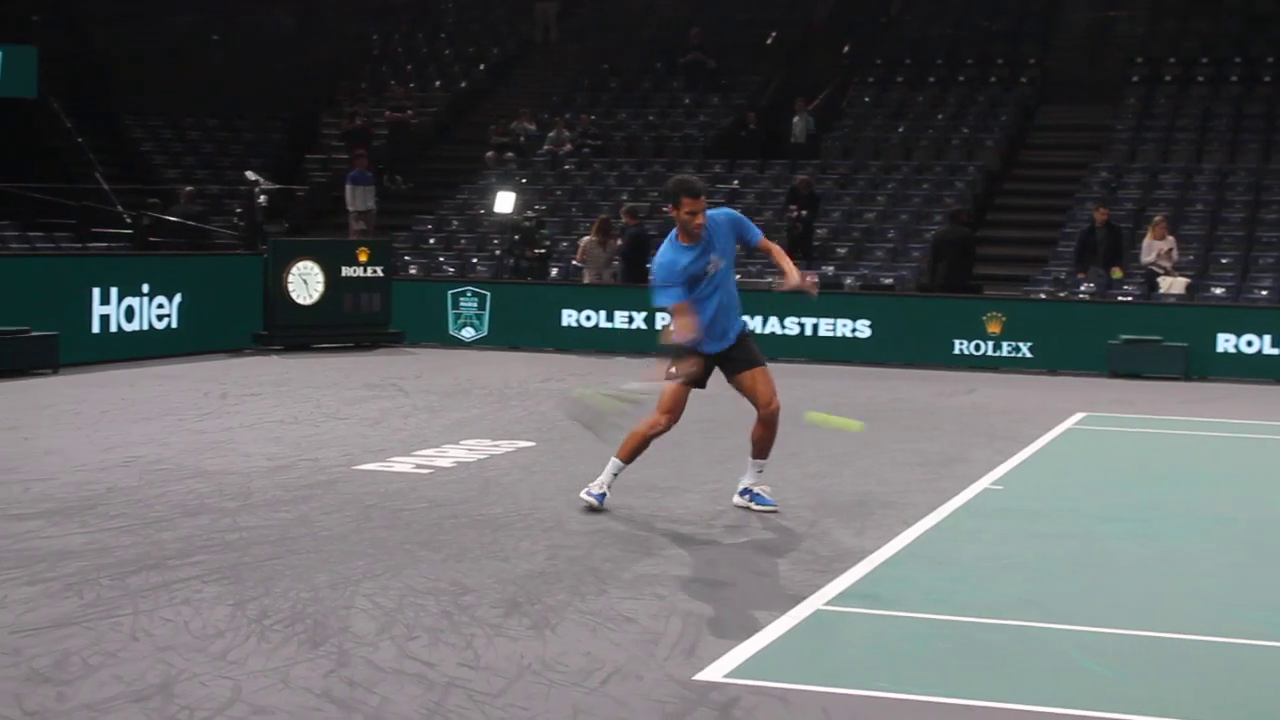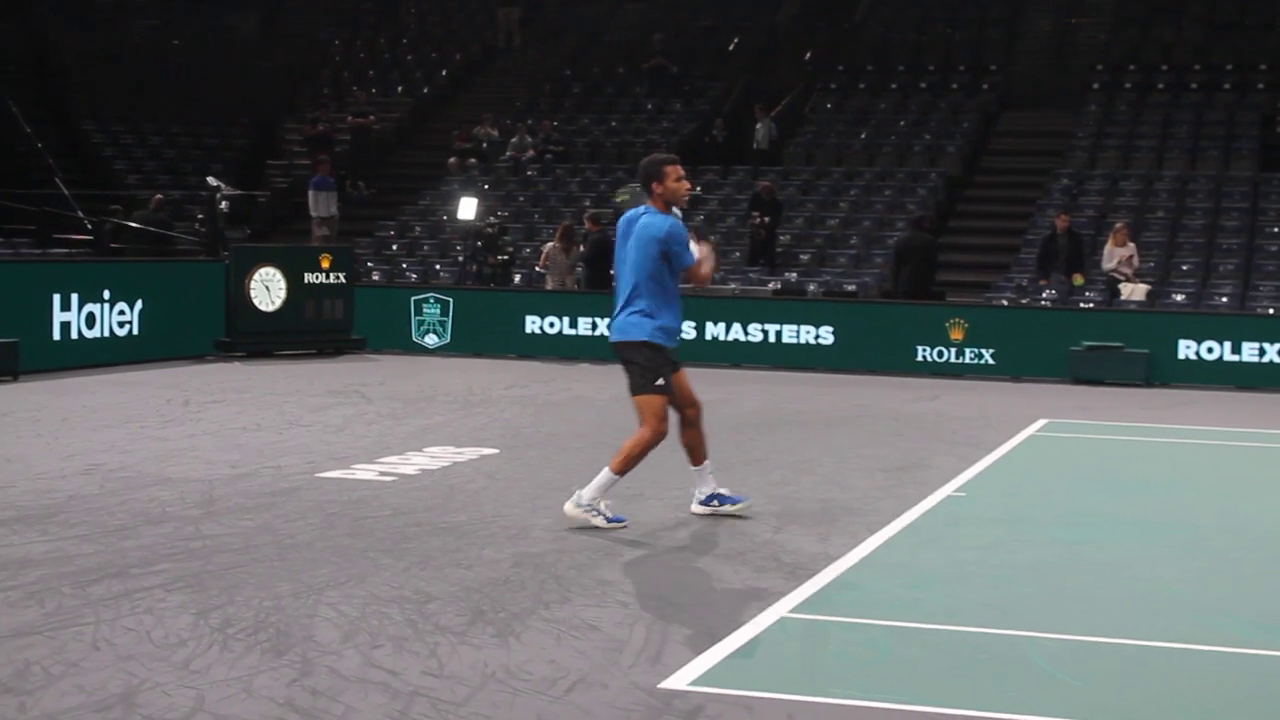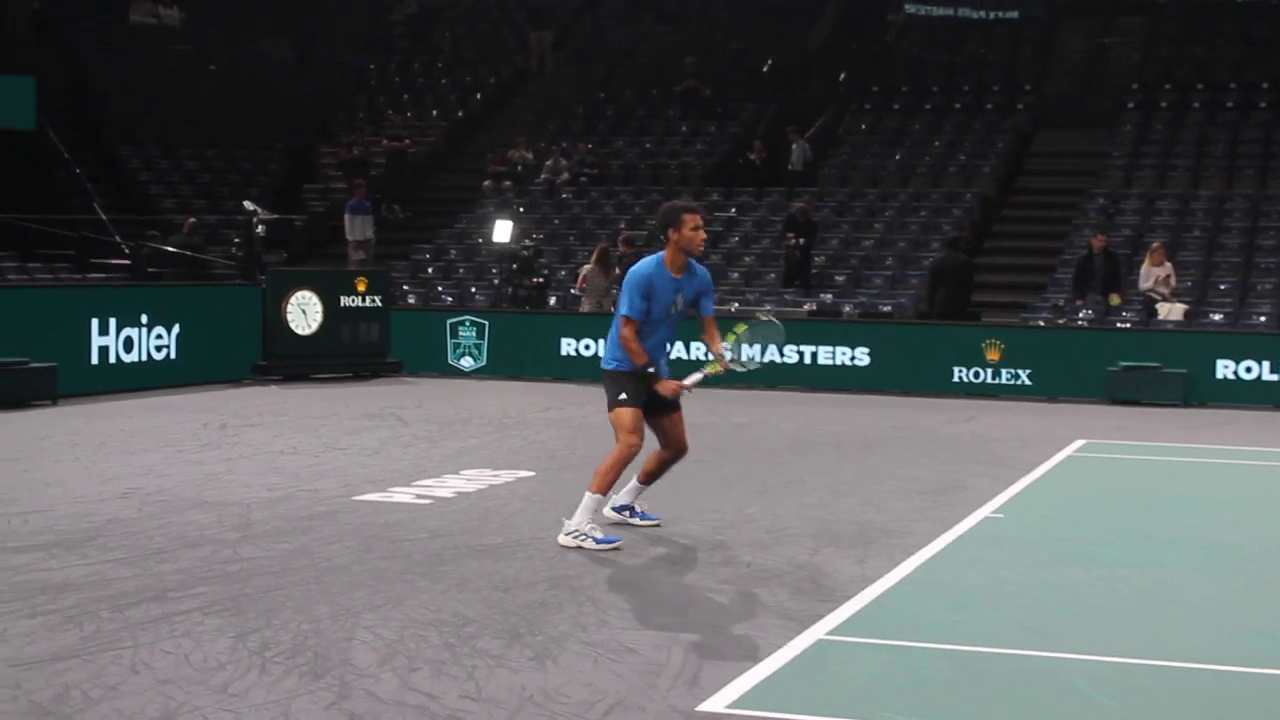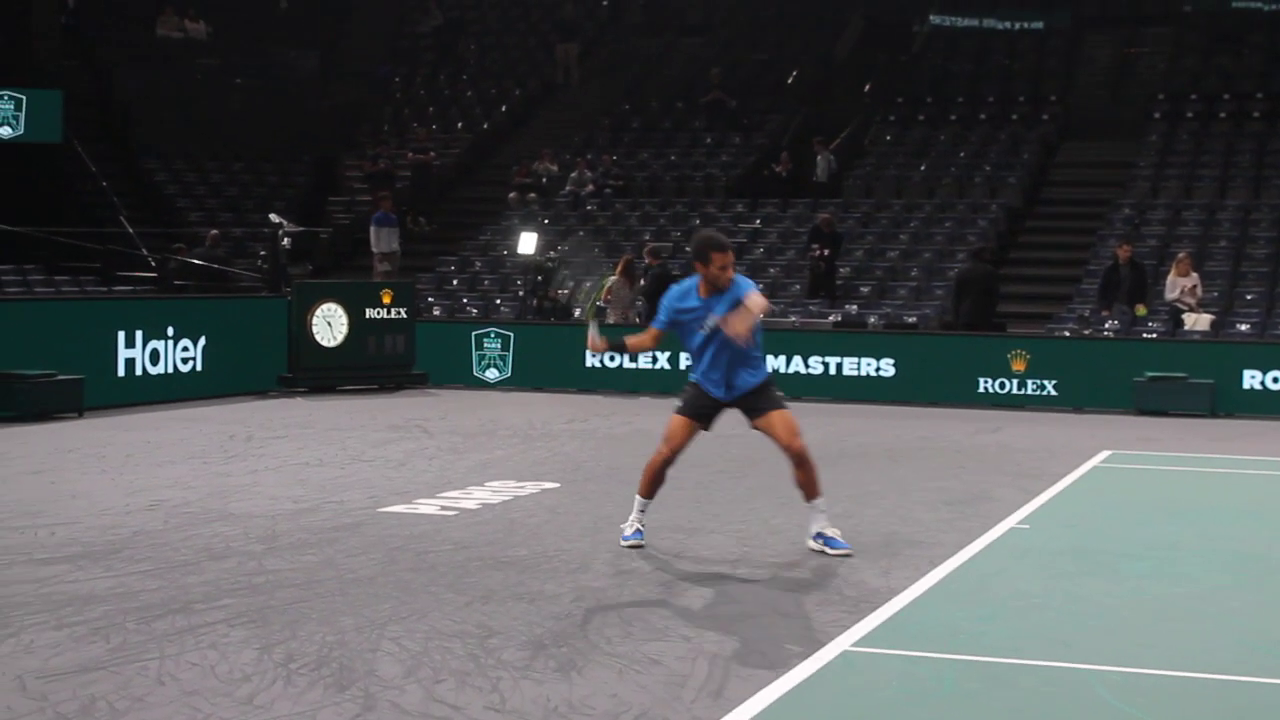
dt=0.5s
person 1, frame 1
left shoulder: (725, 219)
right shoulder: (666, 263)
left elbow: (768, 246)
right elbow: (683, 319)
left wrist: (792, 273)
right wrist: (684, 358)
left hip: (734, 335)
right hip: (697, 343)
left knee: (769, 408)
right knee: (662, 419)
left ankle: (749, 486)
right ankle: (603, 482)
person 1, frame 2
left shoulder: (630, 219)
right shoulder: (668, 227)
right elbow: (699, 277)
left wrist: (690, 249)
right wrist: (706, 256)
left hip: (645, 335)
right hip: (642, 337)
left knee: (691, 410)
right knee: (654, 429)
left ankle: (707, 493)
right ankle: (588, 500)
person 1, frame 3
left shoulder: (700, 277)
right shoulder: (644, 275)
left elbow: (709, 325)
right elbow: (625, 334)
left wrist: (718, 351)
right wrist: (656, 377)
left hip: (657, 371)
right hip: (623, 368)
left knee: (676, 448)
right knee: (630, 443)
left ankle: (624, 501)
right ankle: (579, 525)
person 1, frame 4
left shoulder: (739, 286)
right shoulder: (677, 296)
left elbow: (760, 302)
right elbow: (650, 340)
left wrist: (747, 317)
right wrist: (612, 345)
left hip: (752, 384)
right hip: (706, 384)
left knee: (797, 450)
right knee: (665, 453)
left ankle: (820, 528)
right ankle: (636, 520)
